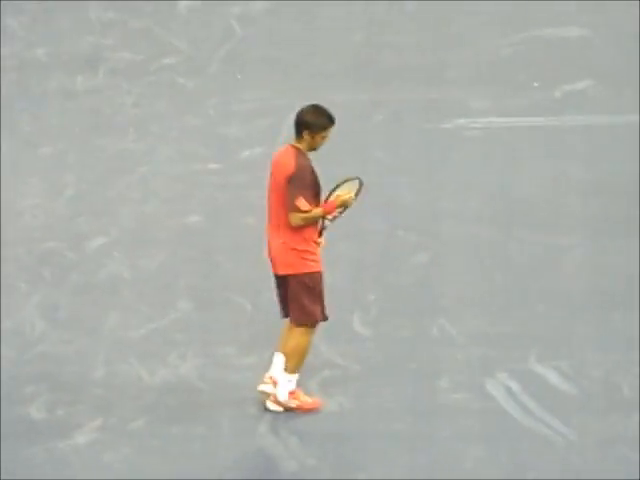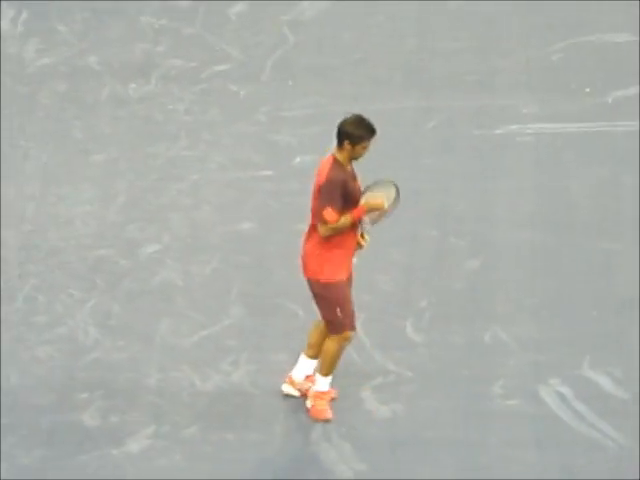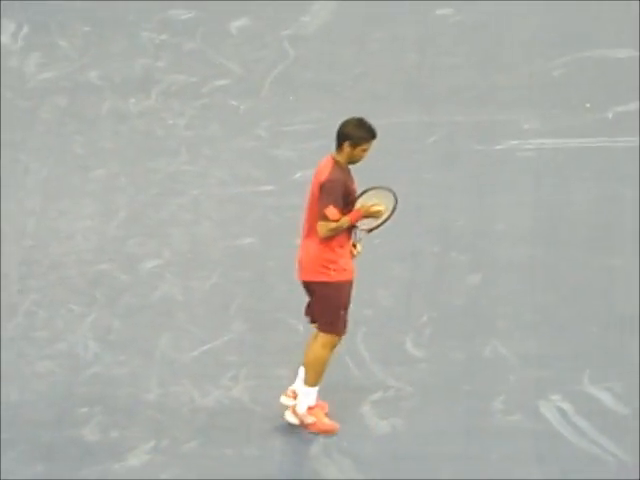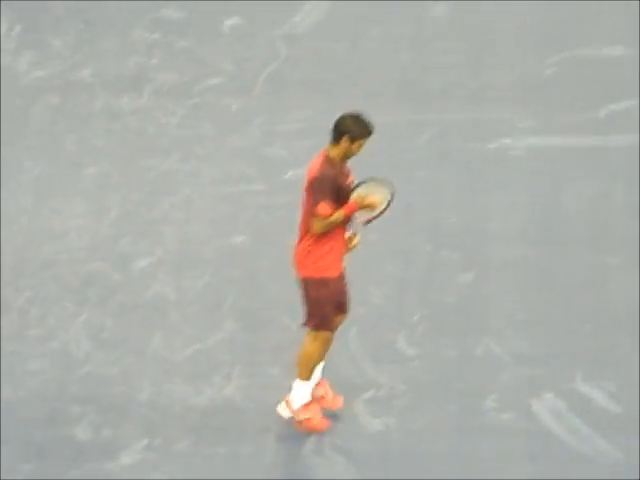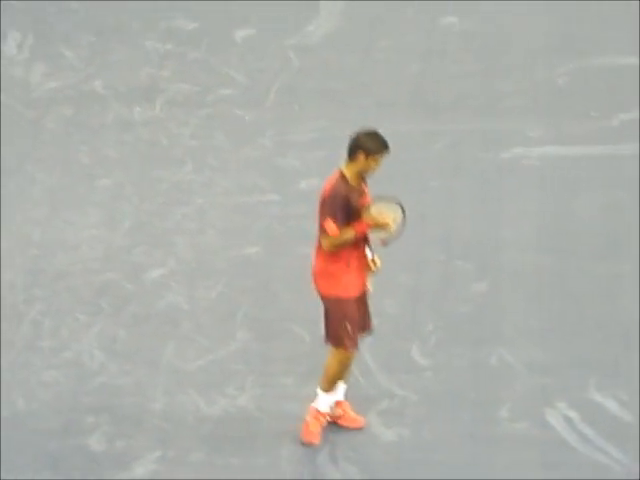
dt=0.3s
person 1, frame 1
left shoulder: (284, 155)
right shoulder: (301, 169)
right elbow: (297, 219)
left wrist: (312, 230)
right wrist: (331, 207)
left hip: (284, 254)
right hip: (299, 258)
left knee: (296, 320)
right knee: (306, 325)
left ankle: (276, 377)
right ankle: (285, 393)
person 1, frame 2
left shoulder: (343, 168)
right shoulder: (333, 178)
right elbow: (325, 228)
left wrist: (356, 232)
right wrist: (363, 211)
left hip: (337, 261)
right hip: (326, 266)
left knee: (331, 323)
right knee: (343, 332)
left ankle: (299, 377)
right ankle: (319, 391)
person 1, frame 3
left shoulder: (333, 168)
right shoulder: (336, 178)
right elbow: (326, 228)
left wrist: (347, 242)
right wrist: (360, 213)
left hip: (317, 264)
right hip: (327, 268)
left knee: (324, 331)
right knee: (329, 336)
left ankle: (298, 392)
right ankle: (303, 408)
person 1, frame 4
left shoulder: (336, 165)
right shoulder: (325, 174)
right elbow: (319, 225)
left wrist: (345, 234)
right wrist: (355, 206)
left hip: (329, 259)
right hip: (317, 262)
left knee: (335, 317)
right knee: (321, 331)
left ankle: (314, 383)
right ankle: (297, 402)
person 1, frame 5
left shoulder: (358, 185)
right shoulder: (336, 192)
right elbow: (328, 241)
left wrist: (368, 255)
right wrist: (367, 225)
left hip: (354, 277)
right hip: (337, 282)
left knee: (350, 344)
right knee: (342, 348)
left ankle: (335, 402)
right ankle: (319, 408)
